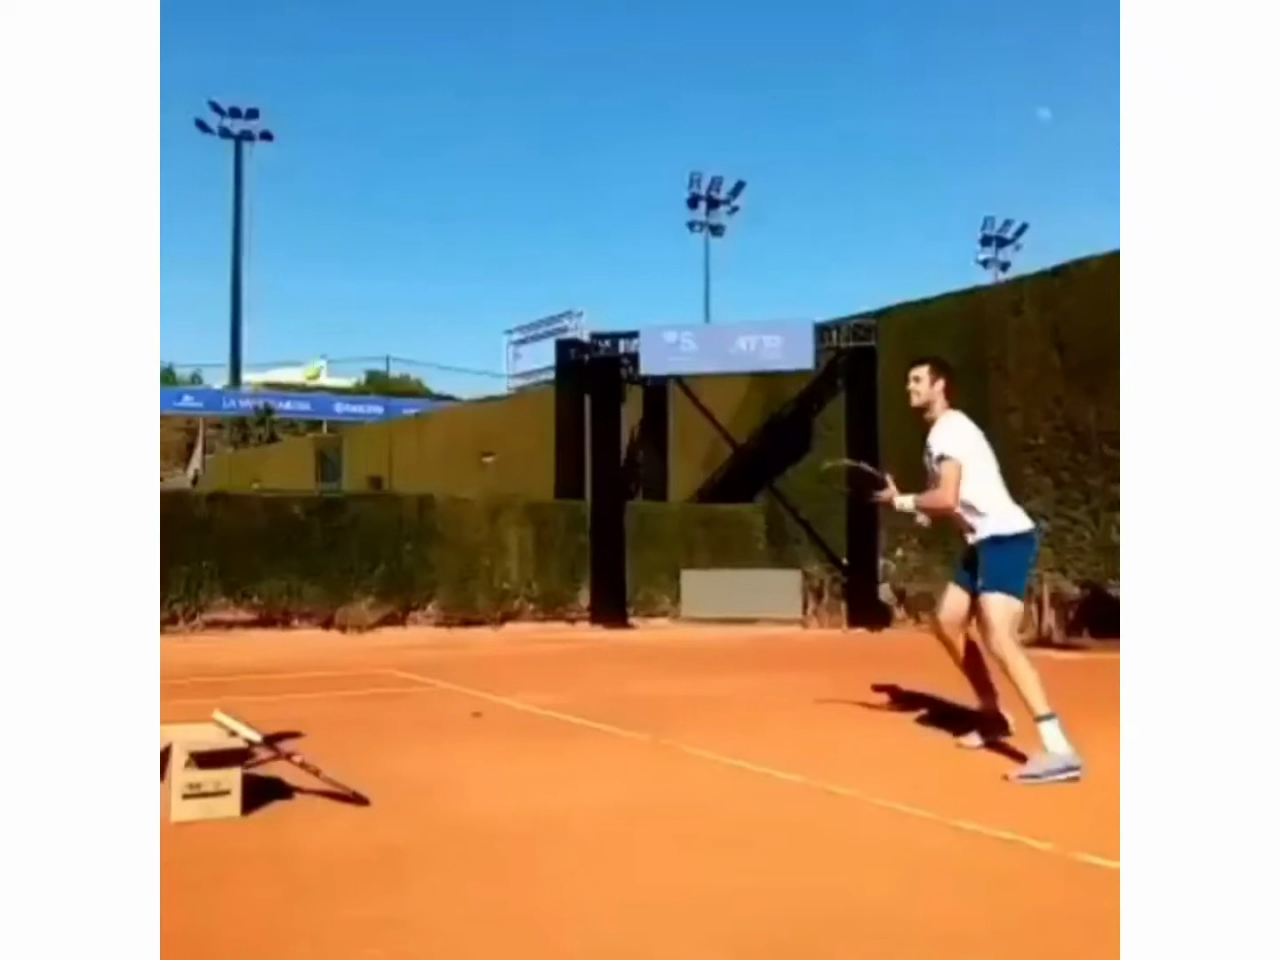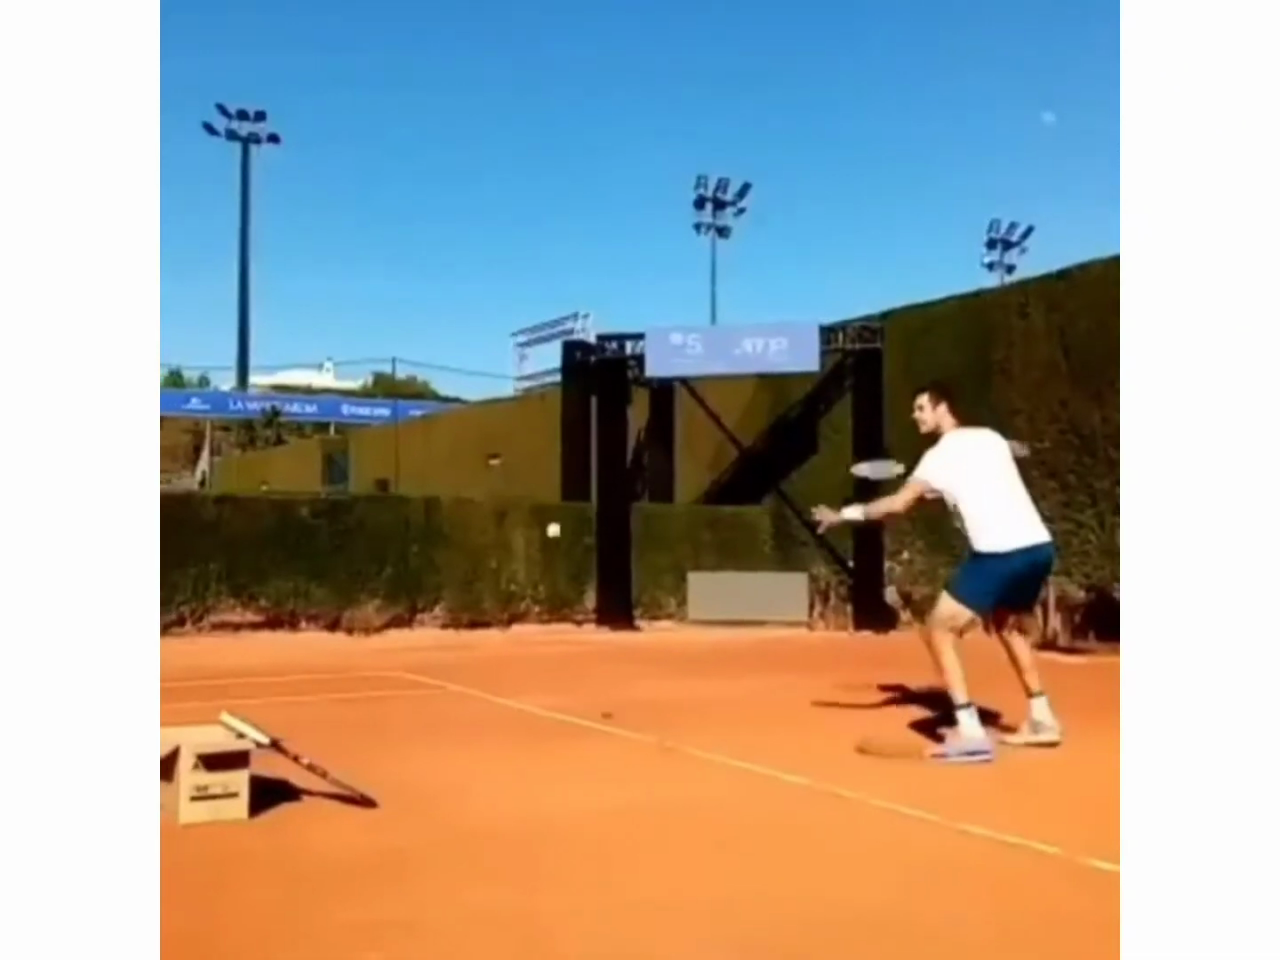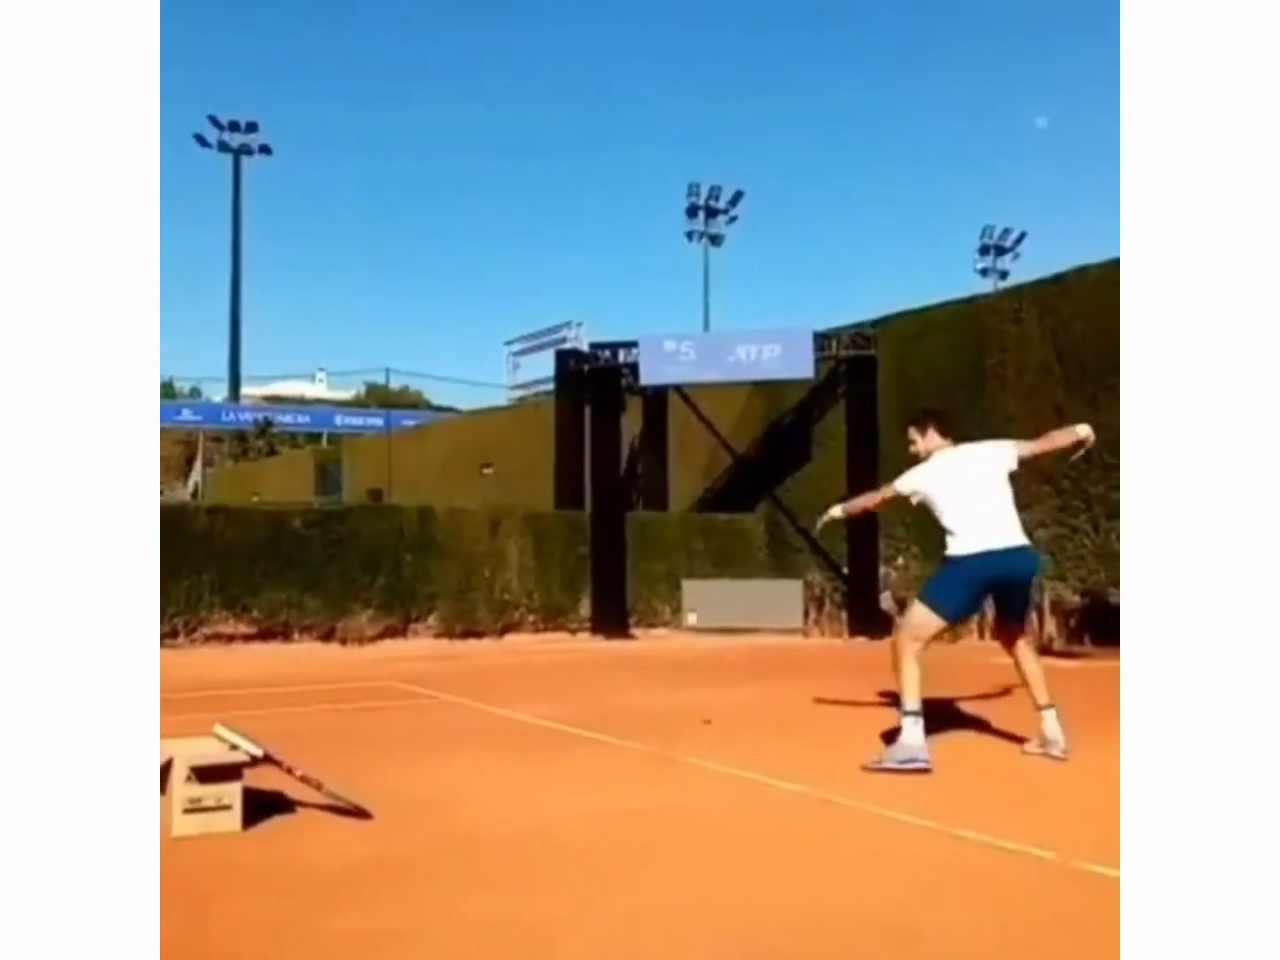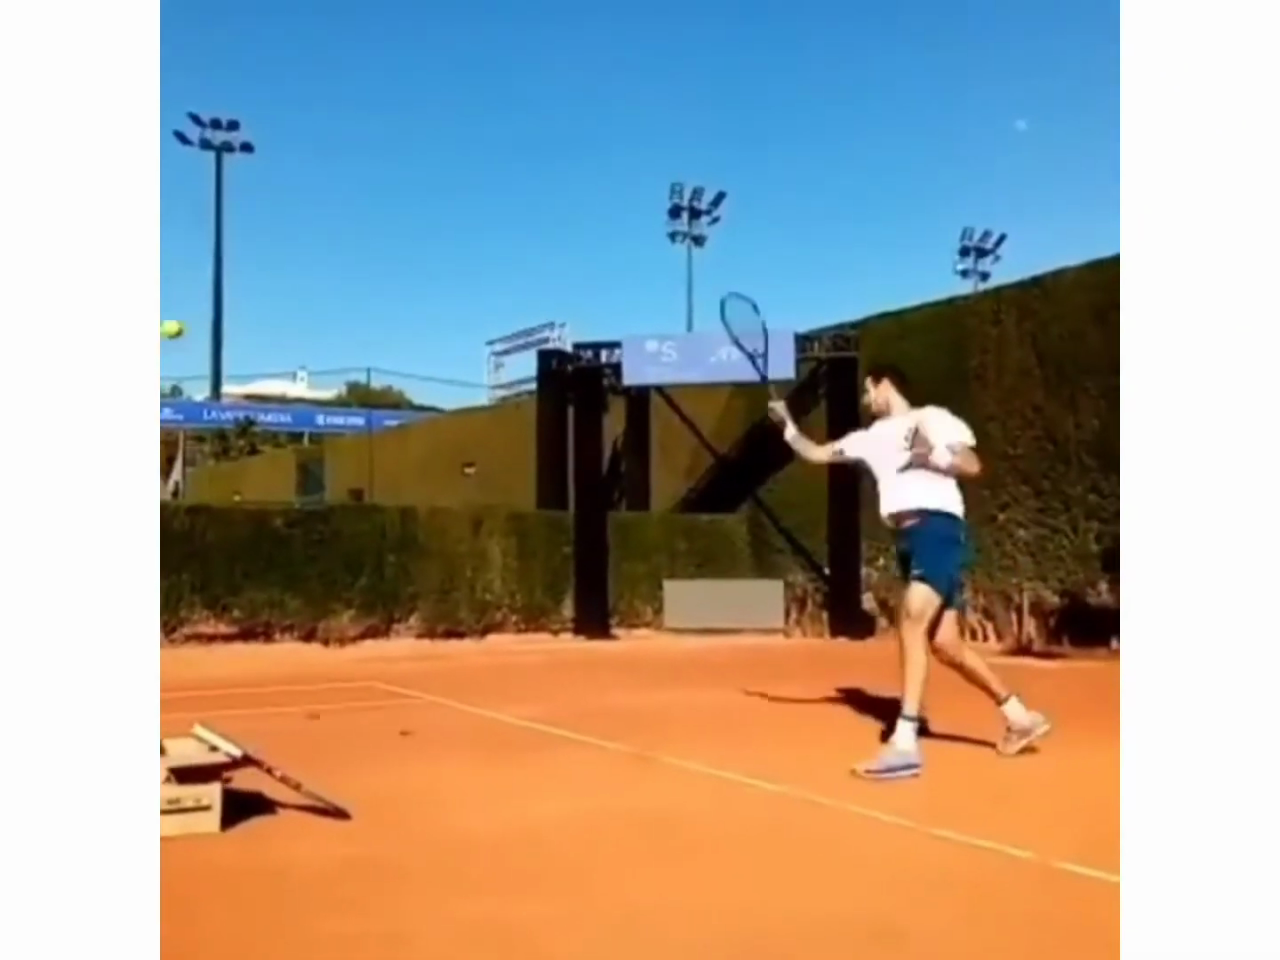
dt=1s
person 1, frame 1
left shoulder: (948, 429)
right shoulder: (943, 432)
left elbow: (947, 498)
left wrist: (901, 501)
right wrist: (922, 509)
left hip: (1006, 539)
right hip: (986, 541)
left knee: (999, 640)
right knee: (947, 623)
left ankle: (1058, 751)
right ankle: (993, 716)
person 1, frame 2
left shoulder: (940, 455)
right shoulder: (989, 437)
left elbow: (898, 503)
right elbow: (1014, 452)
left wrist: (843, 514)
left hip: (999, 554)
right hip: (1040, 547)
left knee: (939, 633)
right knee: (1008, 626)
left ankle: (971, 734)
right ankle: (1041, 719)
person 1, frame 3
left shoulder: (924, 473)
right shoulder: (991, 451)
left elbow: (874, 499)
right elbow: (1044, 443)
left wrist: (838, 510)
right wrist: (1080, 432)
left hip: (971, 561)
right hip: (1019, 556)
left knee: (906, 642)
right knee: (1014, 638)
left ankle: (911, 742)
right ankle: (1051, 732)
person 1, frame 4
left shoulder: (934, 418)
right shoulder: (871, 437)
left elbow: (972, 467)
right elbow: (818, 454)
left wrist: (935, 456)
right wrist: (786, 424)
left hip: (939, 529)
right hip: (911, 541)
left knee: (911, 626)
right knee: (947, 644)
left ankle: (905, 745)
right ankle: (1021, 717)
